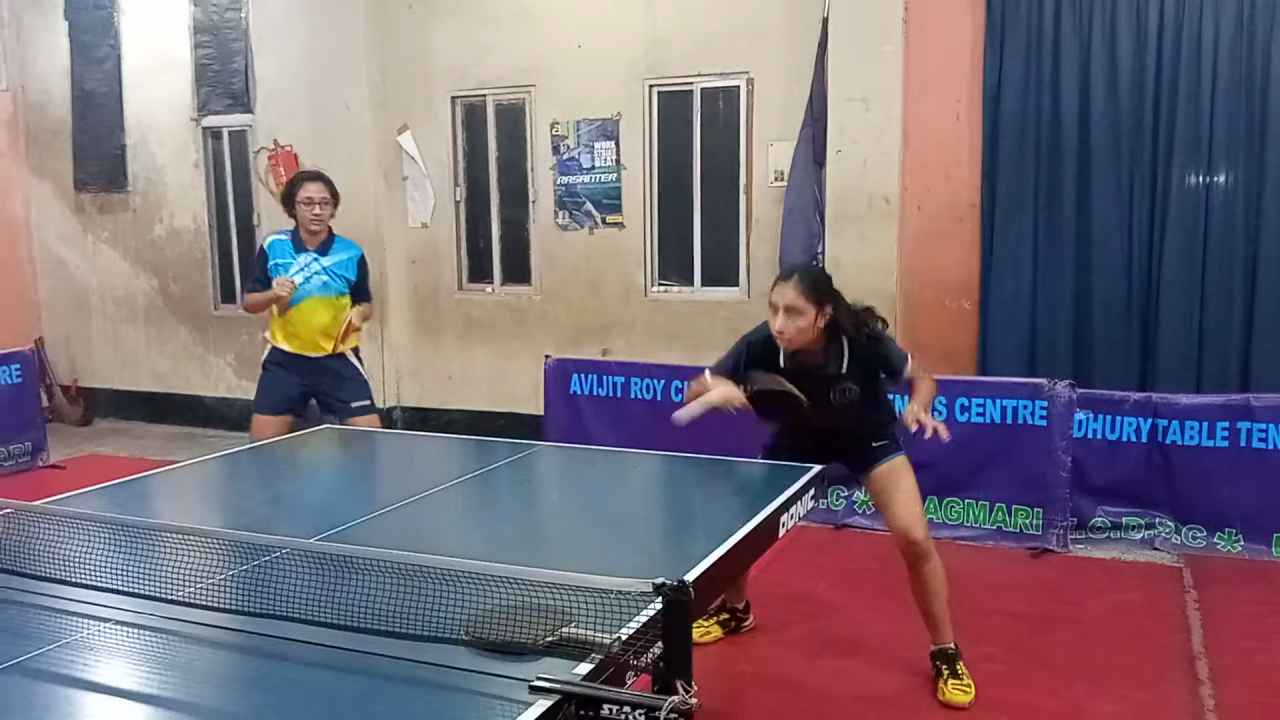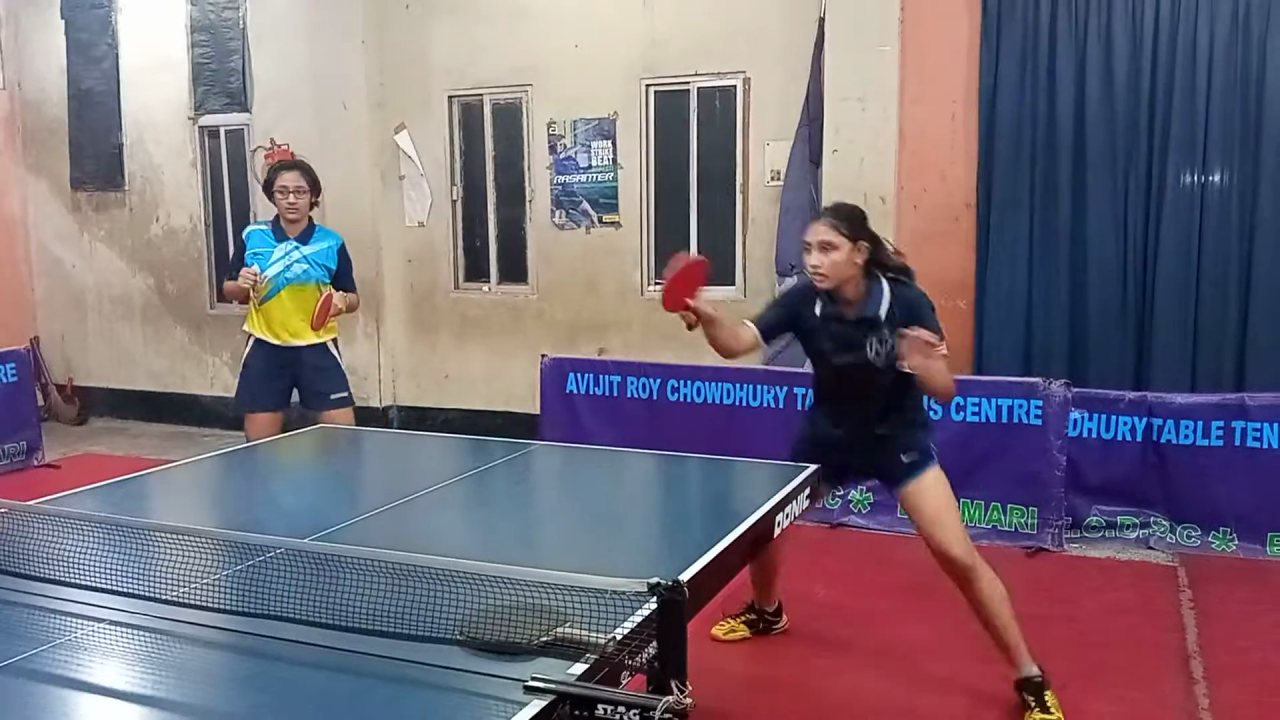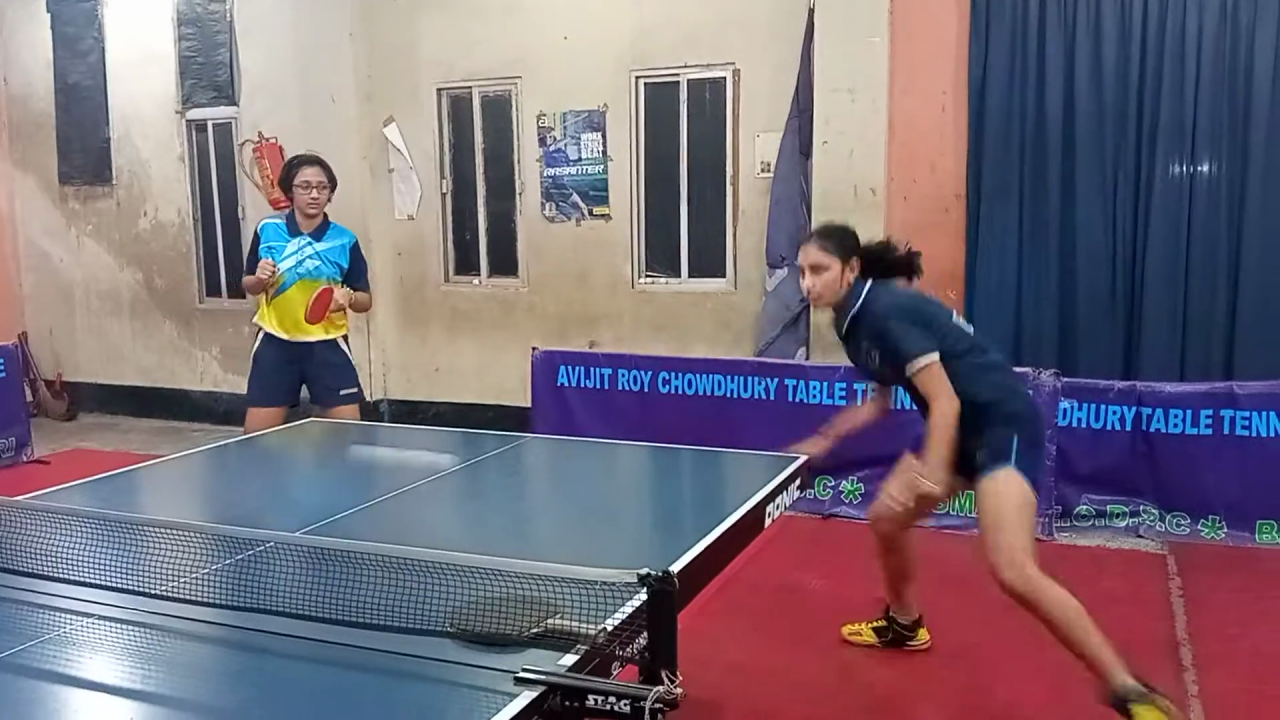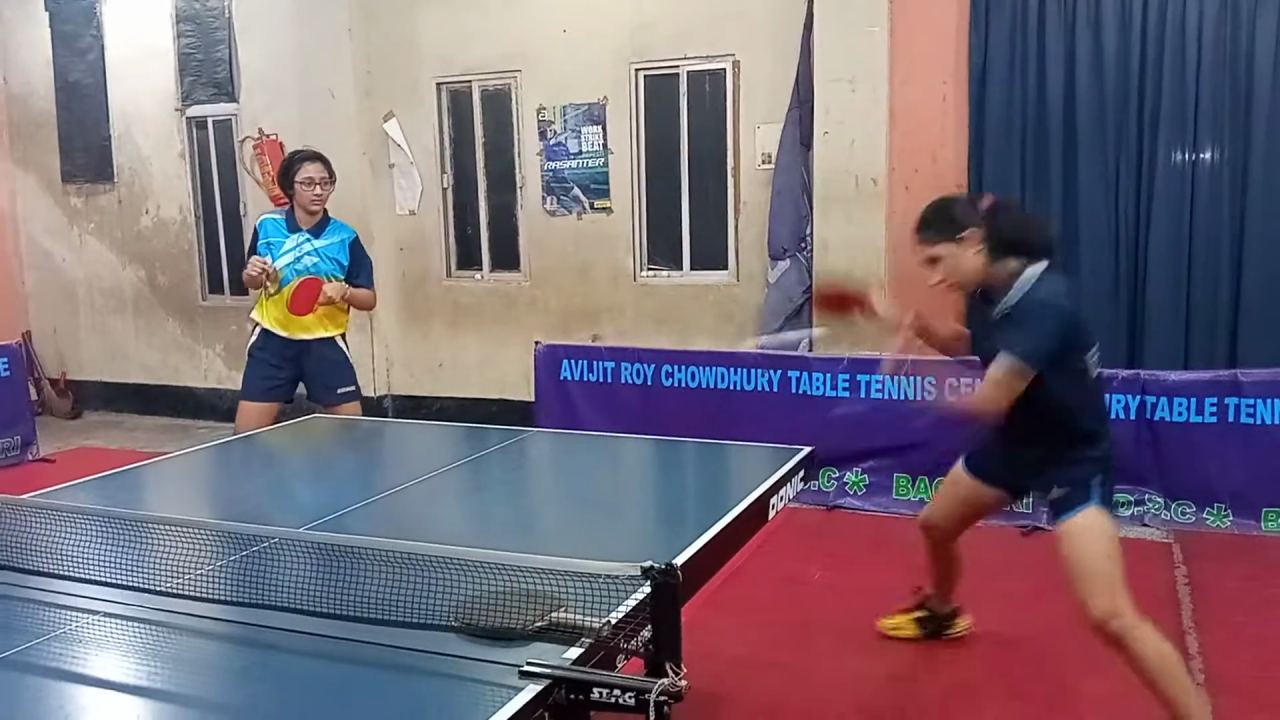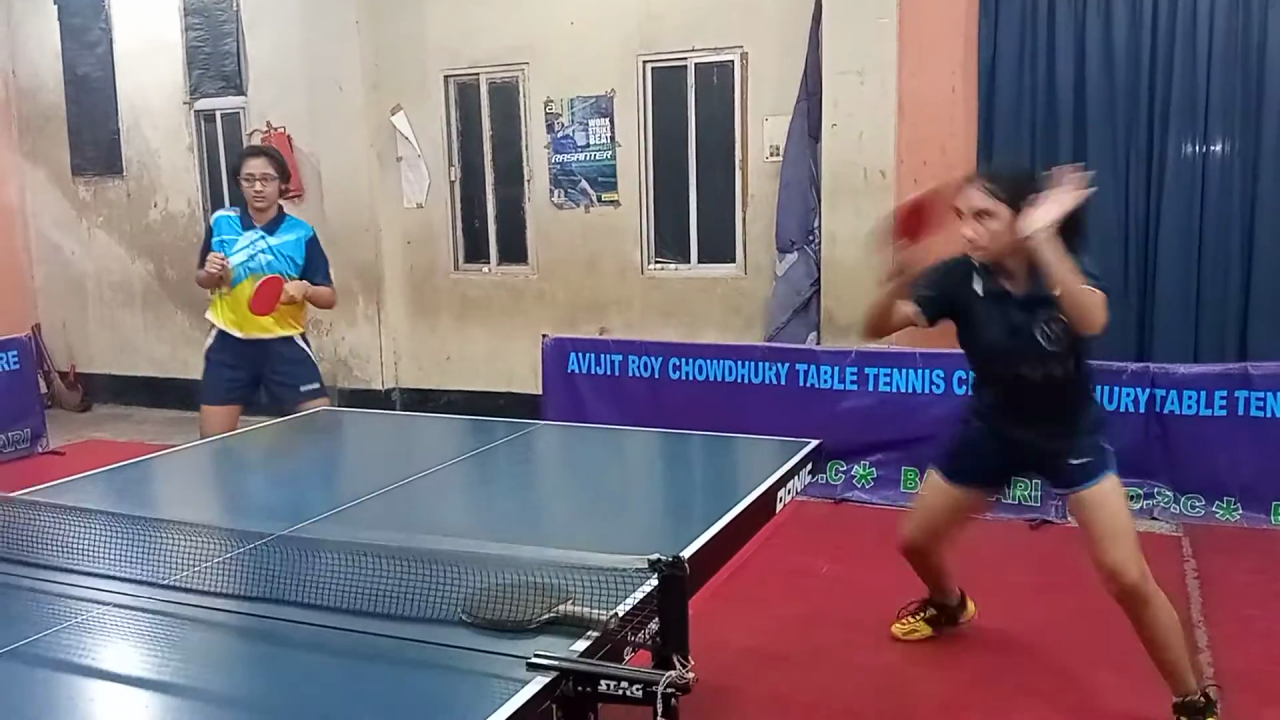
dt=0.3s
person 1, frame 1
left shoulder: (866, 342)
right shoulder: (760, 345)
left elbow: (922, 379)
right elbow: (695, 390)
left wrist: (918, 407)
right wrist: (716, 390)
left hip: (870, 440)
right hip: (797, 440)
left knee: (914, 539)
left ankle: (945, 654)
right ankle: (734, 609)
person 1, frame 2
left shoulder: (906, 301)
right shoulder: (802, 302)
left elbow: (944, 390)
right elbow: (737, 342)
left wrist: (925, 365)
right wrist: (706, 318)
left hip: (900, 441)
right hip: (827, 440)
left knee: (958, 557)
right ankle: (765, 611)
person 1, frame 3
left shoulder: (882, 312)
right shoulder: (856, 318)
left elbow: (946, 400)
right elbow: (882, 400)
left wrist: (936, 476)
right wrist: (829, 435)
left hip: (1001, 430)
right hip: (964, 430)
left knee: (1015, 577)
right knee: (885, 519)
right ankle: (903, 623)
person 1, frame 4
left shoulder: (1047, 301)
right shoulder: (993, 288)
left elbow: (988, 407)
right elbow: (968, 345)
right wrist: (920, 328)
left hip: (1074, 462)
right hip: (1015, 445)
left knee: (1108, 617)
right knee: (935, 523)
right ankle: (941, 611)
person 1, frame 5
left shoulder: (1064, 265)
right shoulder: (958, 279)
left elbow: (1091, 321)
right elbow: (877, 327)
left wrist: (1042, 236)
right wrist: (901, 270)
left hip: (1070, 436)
right hip: (990, 434)
left knee: (1129, 579)
right knee: (913, 540)
right ankle: (948, 605)
person 2, frame 1
left shoulder: (351, 253)
right shoulder: (273, 247)
left elbow: (365, 304)
right elbow: (249, 303)
left wrist: (358, 314)
right wrist: (272, 295)
left hip: (338, 361)
right hip: (286, 360)
person 2, frame 2
left shoulder: (331, 243)
right shoulder: (252, 237)
left elbow: (353, 299)
right elbow: (230, 293)
left wrist: (342, 300)
right wrist: (240, 285)
left hip: (318, 350)
right hip: (266, 350)
person 2, frame 3
left shoulder: (345, 241)
right shoulder: (267, 230)
left elbow: (366, 301)
right elbow: (248, 287)
left wrist: (348, 297)
right wrist: (258, 279)
left hip: (327, 347)
right hip: (276, 345)
person 2, frame 4
left shoulder: (345, 237)
right shoulder: (266, 226)
left elbow: (369, 300)
right elbow: (252, 284)
left wrist: (343, 291)
right wrist: (252, 274)
left hip: (325, 344)
right hip: (272, 342)
right knee: (245, 436)
person 2, frame 5
left shoulder: (301, 235)
right shoulder: (221, 223)
left elbow: (329, 298)
right elbow: (203, 282)
left wrist: (304, 289)
right wrist: (210, 274)
left hip: (284, 344)
right hip: (230, 344)
